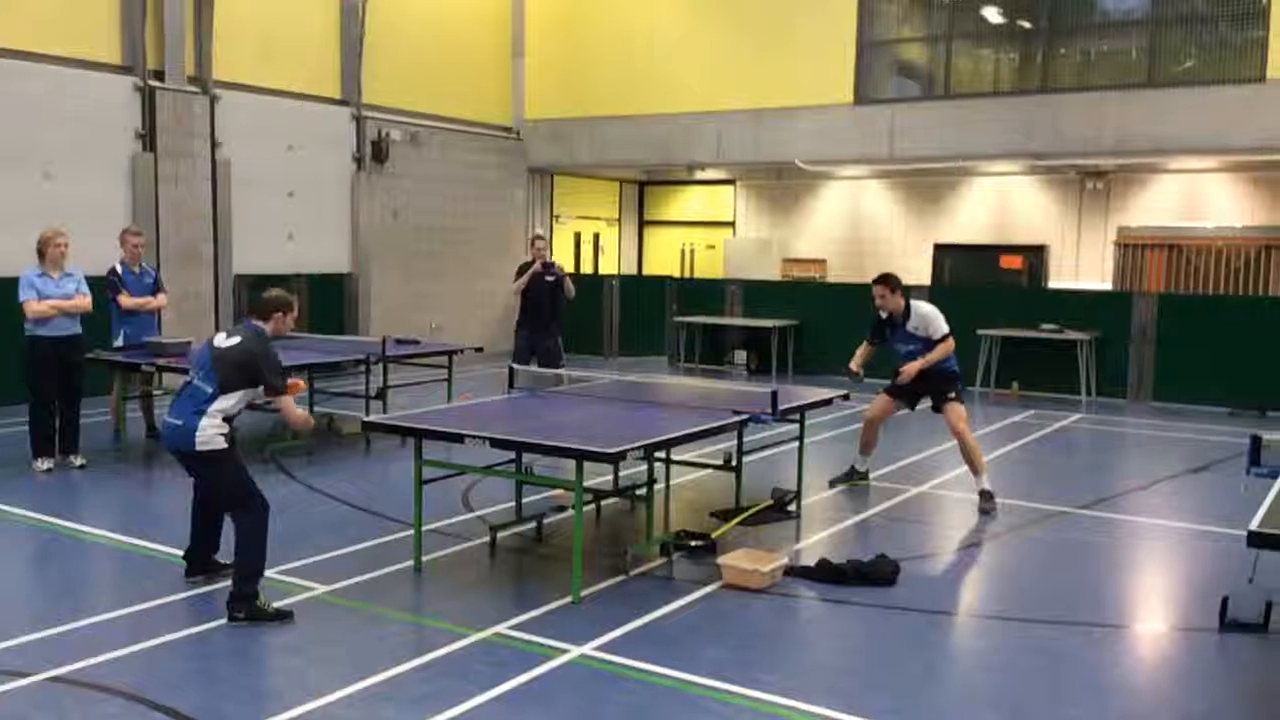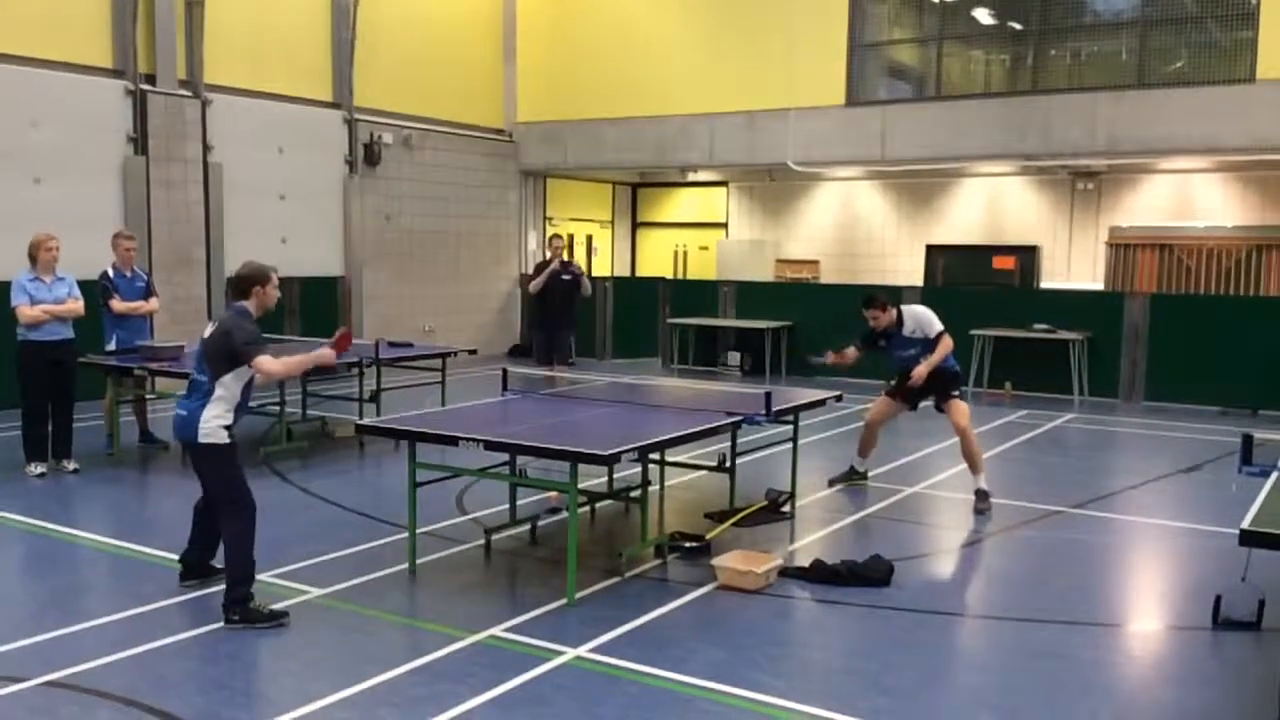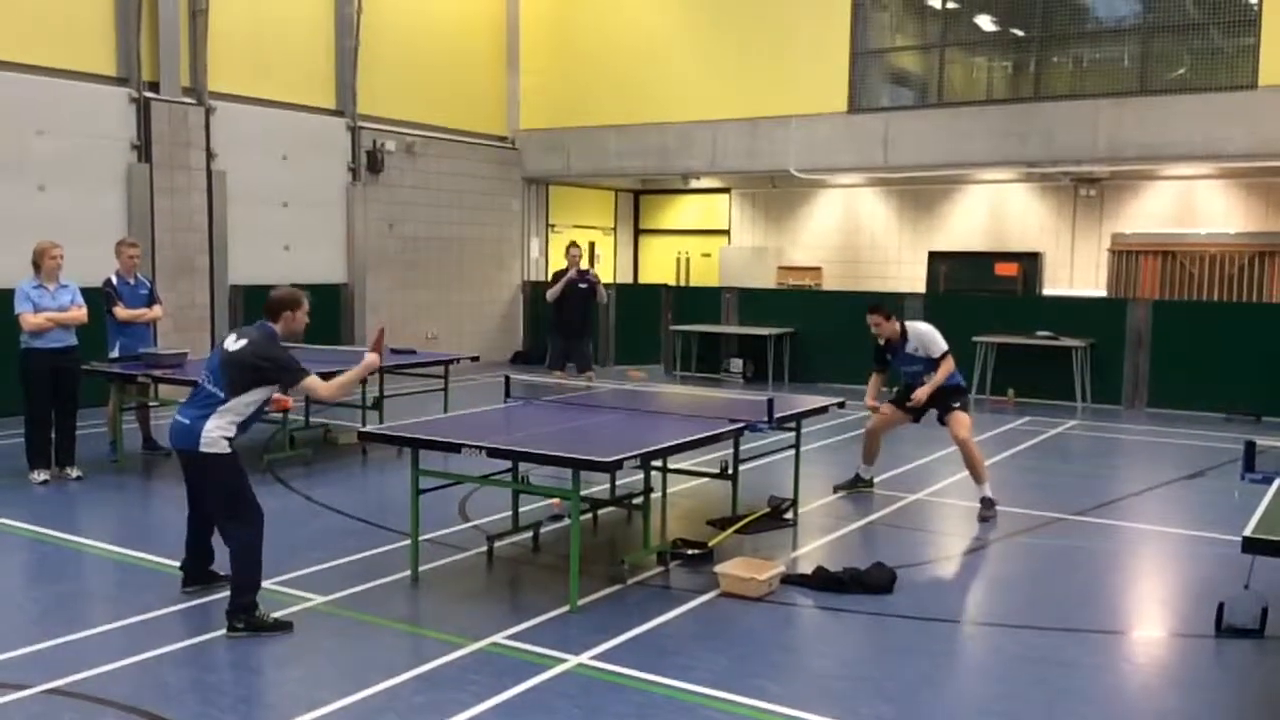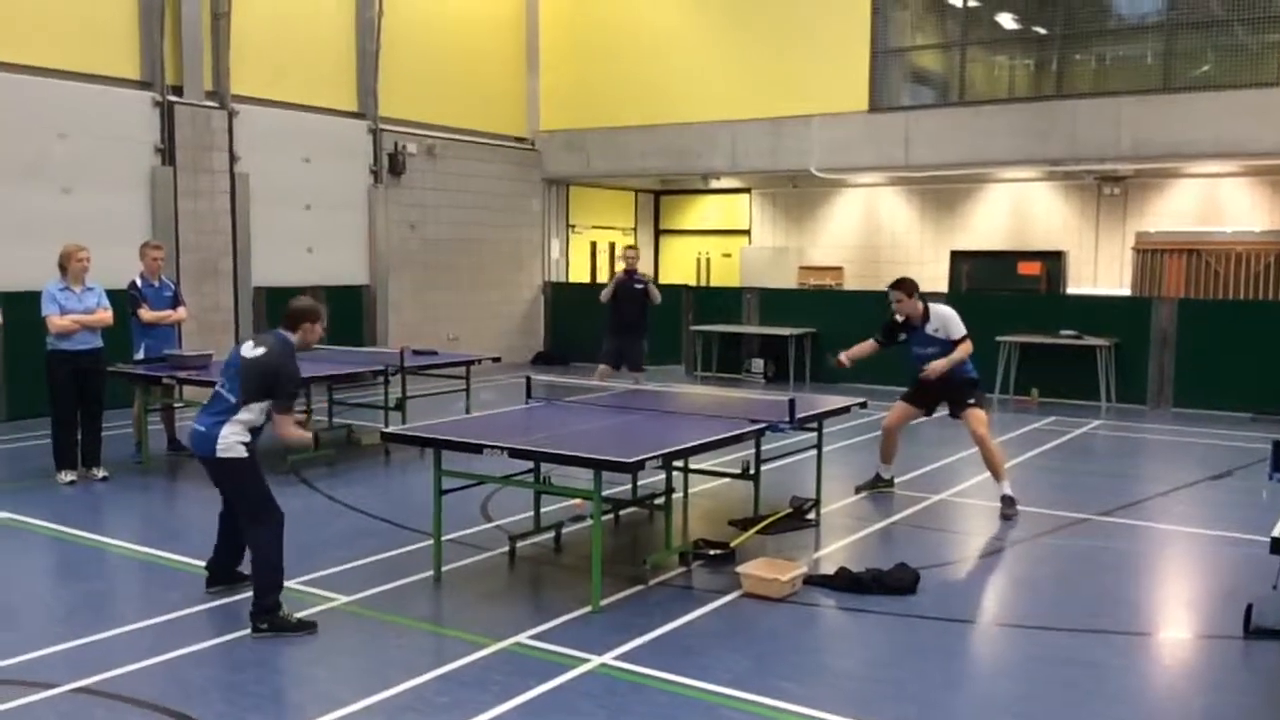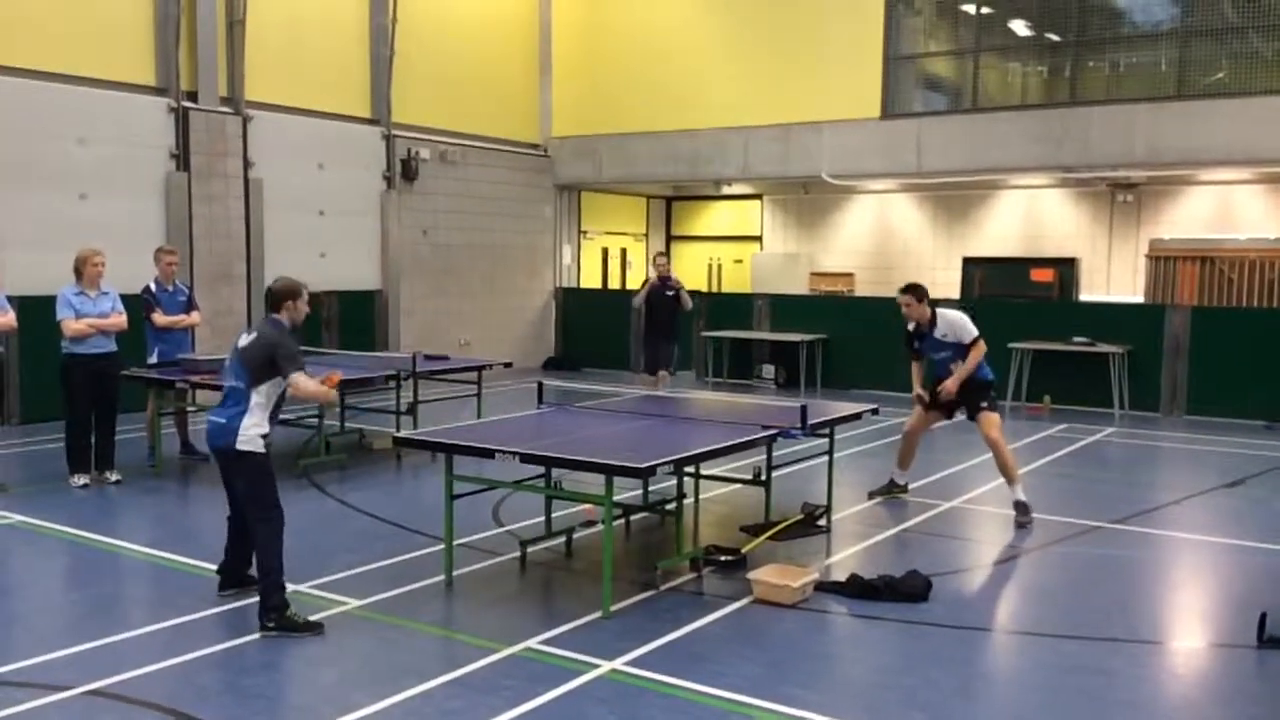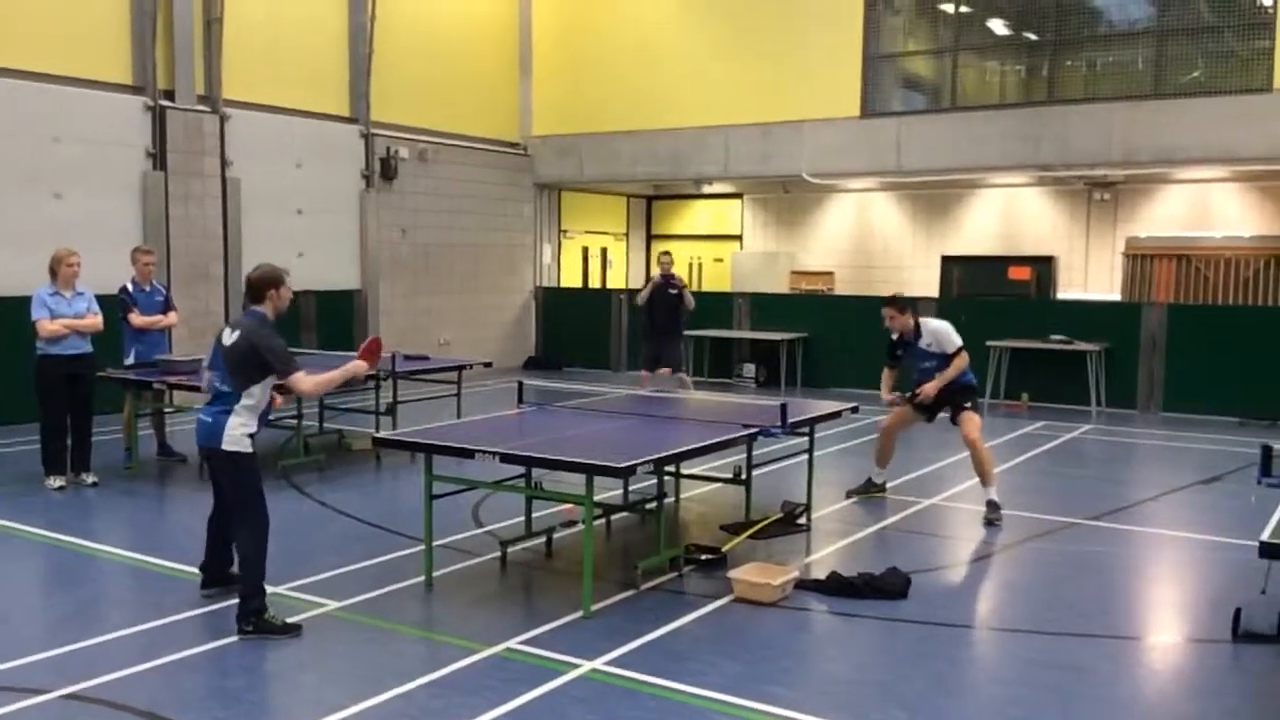
dt=0.5s
person 1, frame 1
left shoulder: (227, 336)
right shoulder: (260, 351)
right elbow: (292, 415)
left wrist: (270, 391)
right wrist: (310, 421)
left hip: (175, 427)
right hip: (201, 436)
left knee: (211, 491)
right knee: (251, 509)
left ankle: (200, 562)
right ankle: (244, 602)
person 1, frame 2
left shoulder: (229, 321)
right shoulder: (240, 327)
right elbow: (270, 369)
left wrist: (289, 370)
right wrist: (315, 357)
left hip: (192, 422)
right hip: (209, 429)
left knee: (215, 496)
right knee: (239, 509)
left ankle: (195, 566)
right ankle: (239, 605)
person 1, frame 3
left shoulder: (241, 335)
right shoulder: (269, 352)
right elbow: (325, 392)
left wrist: (265, 397)
right wrist: (364, 367)
left hip: (185, 428)
right hip: (208, 440)
left knee: (203, 506)
right knee: (245, 519)
left ankle: (195, 573)
right ankle: (243, 615)
person 1, frame 4
left shoulder: (253, 344)
right shoulder: (285, 365)
right elbow: (284, 431)
right wrist: (307, 438)
left hip: (203, 436)
right hip: (227, 446)
left knee: (236, 507)
right knee: (266, 521)
left ankle: (222, 573)
right ankle: (266, 614)
person 1, frame 5
left shoulder: (252, 336)
right shoulder: (280, 341)
right elbow: (306, 389)
left wrist: (283, 390)
right wrist: (329, 394)
left hip: (219, 430)
right hip: (243, 440)
left knee: (242, 510)
right knee: (266, 518)
left ankle: (232, 576)
right ankle: (273, 612)
person 1, frame 6
left shoulder: (233, 328)
right shoulder: (263, 336)
left elbow: (209, 380)
right elbow: (306, 387)
right wrist: (349, 369)
left hip: (211, 430)
right hip: (231, 439)
left knee: (227, 508)
right knee: (252, 521)
left ankle: (215, 576)
right ankle: (251, 616)
person 2, frame 1
left shoulder: (76, 276)
right shoulder: (29, 278)
left elbow: (87, 305)
right elbow: (32, 311)
left wrist: (53, 303)
right wrist: (70, 306)
left hip: (72, 342)
right hip: (41, 344)
left knee: (71, 398)
right knee: (42, 400)
left ankle: (70, 451)
right ankle: (42, 455)
person 2, frame 2
left shoulder: (68, 280)
right shoulder: (22, 282)
left elbow: (79, 310)
right elbow: (25, 316)
left wrist: (46, 308)
right wrist: (63, 310)
left hip: (64, 347)
right hip: (33, 349)
left knee: (64, 403)
right knee: (35, 405)
left ankle: (63, 456)
right ankle: (35, 459)
person 2, frame 3
left shoulder: (71, 287)
right shoulder: (25, 290)
left elbow: (82, 317)
right elbow: (28, 324)
left wrist: (49, 315)
right wrist: (66, 318)
left hip: (68, 354)
right hip: (36, 356)
left knee: (68, 410)
right knee: (38, 412)
left ankle: (67, 463)
right ankle: (39, 466)
person 2, frame 4
left shoulder: (97, 290)
right shoulder: (51, 291)
left elbow: (108, 319)
right elbow: (55, 325)
left wrist: (75, 318)
right wrist: (92, 320)
left hip: (93, 356)
right hip: (62, 358)
left knee: (93, 411)
right knee: (64, 414)
left ankle: (93, 464)
right ankle: (65, 467)
person 2, frame 5
left shoulder: (111, 294)
right shoulder: (66, 295)
left elbow: (122, 324)
right elbow: (70, 330)
left wrist: (90, 321)
right wrist: (106, 325)
left hip: (108, 360)
right hip: (77, 362)
left knee: (107, 415)
right knee: (78, 417)
left ankle: (106, 467)
right ankle: (79, 470)
person 2, frame 6
left shoulder: (87, 295)
right shoulder: (41, 296)
left elbow: (98, 325)
right elbow: (45, 330)
left wrist: (65, 322)
right wrist: (82, 326)
left hip: (83, 361)
right hip: (52, 363)
left knee: (83, 417)
right knee: (54, 419)
left ankle: (82, 469)
right ankle: (54, 472)
person 3, frame 1
left shoulder: (925, 312)
right shoulder: (883, 319)
left elbow: (948, 345)
right elbow: (869, 345)
left wrist: (919, 364)
right wrist: (856, 362)
left hip: (942, 373)
right hip: (910, 373)
left knee: (959, 428)
right knee: (871, 417)
left ankle: (985, 490)
right ankle: (859, 469)
person 3, frame 2
left shoulder: (920, 315)
right shoulder: (876, 332)
left elbow: (946, 342)
right elbow: (852, 353)
left wrist: (926, 366)
right wrist: (835, 358)
left hip: (945, 375)
right hip: (910, 377)
left knee: (962, 427)
right knee: (872, 422)
left ankle: (981, 490)
right ankle: (858, 470)
person 3, frame 3
left shoulder: (923, 332)
right shoulder: (883, 345)
left elbow: (949, 364)
right elbow: (879, 374)
left wrist: (928, 389)
right wrist: (870, 398)
left hip: (947, 388)
right hip: (914, 390)
left knee: (962, 437)
right knee: (873, 428)
left ankle: (986, 498)
right ankle: (864, 477)
person 3, frame 4
left shoulder: (944, 314)
right shoulder: (898, 324)
left elbow: (967, 346)
right elbow: (873, 344)
left wrist: (943, 363)
right wrist: (847, 355)
left hip: (959, 380)
right hip: (926, 381)
left knee: (980, 434)
right knee: (889, 425)
left ankle: (1006, 495)
right ankle: (884, 477)
person 3, frame 5
left shoulder: (953, 319)
right shoulder: (913, 332)
left elbow: (980, 348)
right elbow: (917, 361)
left wrist: (956, 380)
right wrist: (917, 387)
left hip: (976, 382)
right hip: (943, 384)
left knee: (993, 437)
right knee: (910, 430)
left ankle: (1020, 501)
right ankle: (898, 482)
person 3, frame 6
left shoulder: (937, 328)
right shoulder: (895, 340)
left elbow: (963, 358)
right elbow: (890, 368)
left wrist: (937, 385)
right wrist: (885, 392)
left hip: (959, 387)
right hip: (927, 389)
left knee: (972, 438)
right knee: (888, 427)
left ankle: (992, 501)
right ankle: (877, 482)
person 4, frame 1
left shoulder: (151, 273)
right shoulder: (115, 273)
left elbow: (162, 302)
right elbow: (124, 303)
left wrist: (135, 302)
right wrist: (148, 300)
left hip: (149, 339)
right hip: (125, 340)
left knee: (147, 386)
right knee: (120, 387)
left ankle: (151, 427)
right ankle: (118, 431)
person 4, frame 2
left shoulder: (143, 277)
right shoulder: (107, 277)
left elbow: (154, 306)
right elbow: (116, 307)
left wrist: (127, 308)
right wrist: (140, 304)
left hip: (142, 343)
right hip: (118, 345)
left knee: (140, 390)
right knee: (114, 392)
left ankle: (144, 433)
right ankle: (111, 437)
person 4, frame 3
left shoulder: (147, 284)
right shoulder: (110, 284)
left elbow: (158, 313)
right elbow: (120, 314)
left wrist: (131, 314)
right wrist: (144, 311)
left hip: (145, 350)
right hip: (121, 351)
left knee: (143, 397)
right knee: (117, 398)
left ankle: (148, 440)
right ankle: (114, 444)
person 4, frame 4
left shoulder: (171, 286)
right shoulder: (135, 287)
left elbow: (182, 315)
right elbow: (145, 316)
left wrist: (156, 317)
right wrist: (168, 313)
left hip: (170, 351)
right hip: (146, 352)
left knee: (168, 399)
right knee: (142, 399)
left ankle: (172, 441)
right ankle: (139, 445)
person 4, frame 5
left shoulder: (185, 290)
right shoulder: (149, 291)
left elbow: (196, 319)
right elbow: (158, 321)
left wrist: (170, 321)
right wrist: (182, 317)
left hip: (183, 356)
right hip: (160, 357)
left knee: (181, 402)
right knee: (156, 403)
left ankle: (185, 445)
right ankle: (152, 449)
person 4, frame 6
left shoulder: (162, 291)
right shoulder: (126, 292)
left elbow: (173, 320)
right elbow: (136, 322)
left wrist: (146, 322)
right wrist: (159, 318)
left hip: (160, 357)
right hip: (137, 359)
left knee: (158, 403)
right knee: (132, 405)
left ankle: (162, 447)
